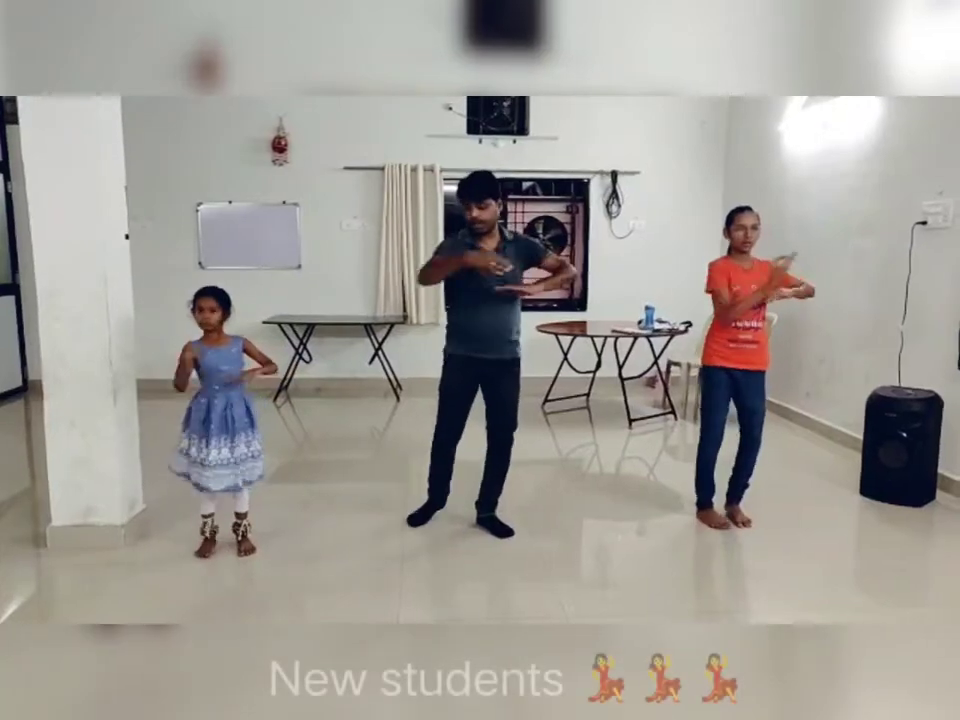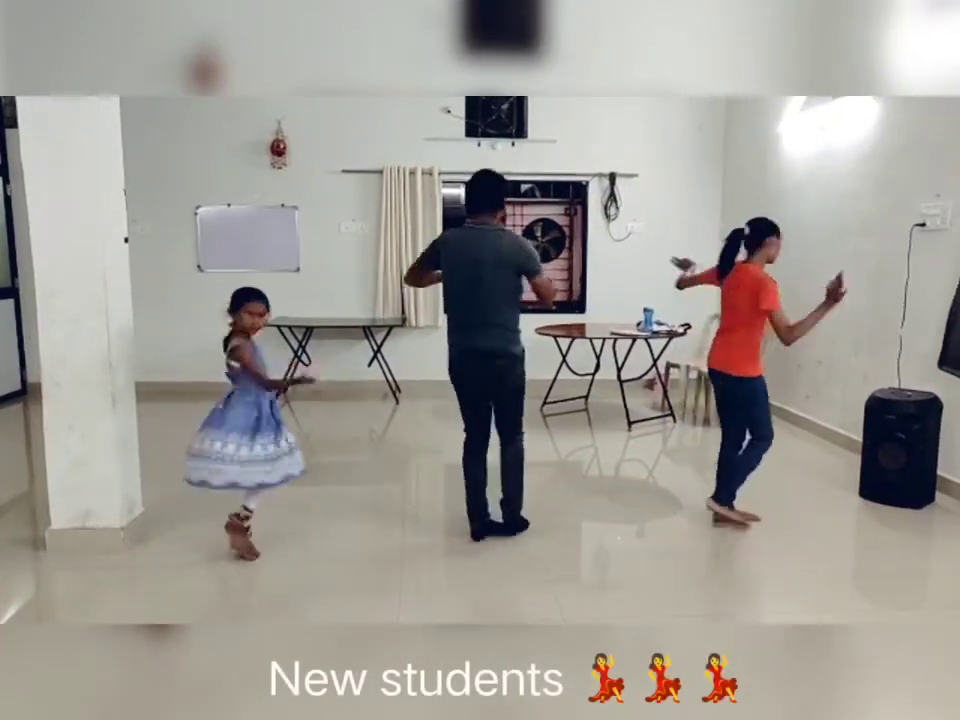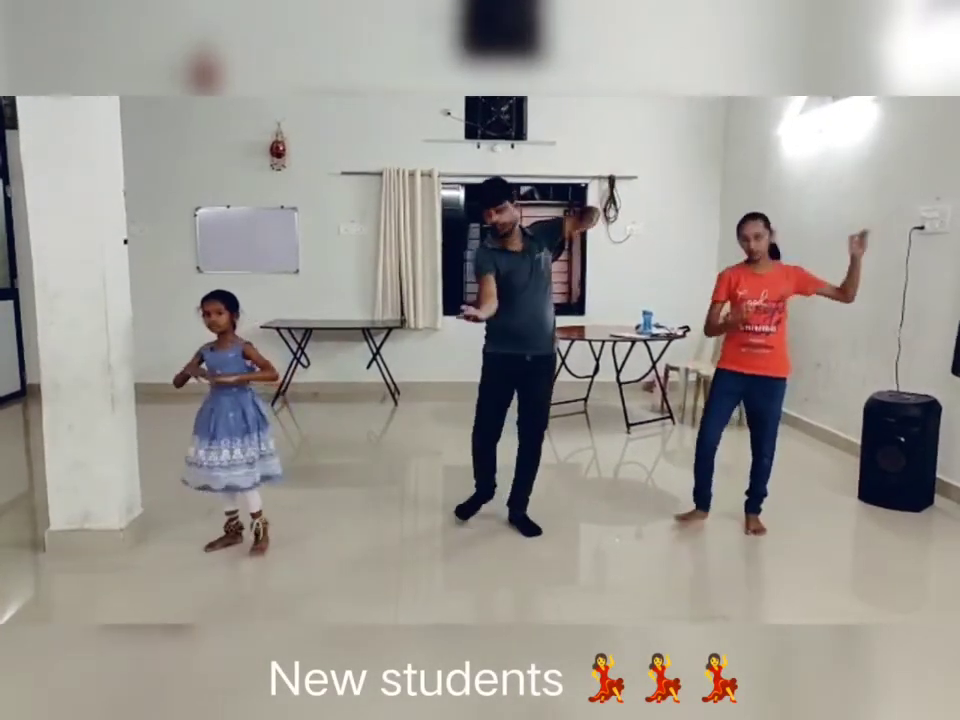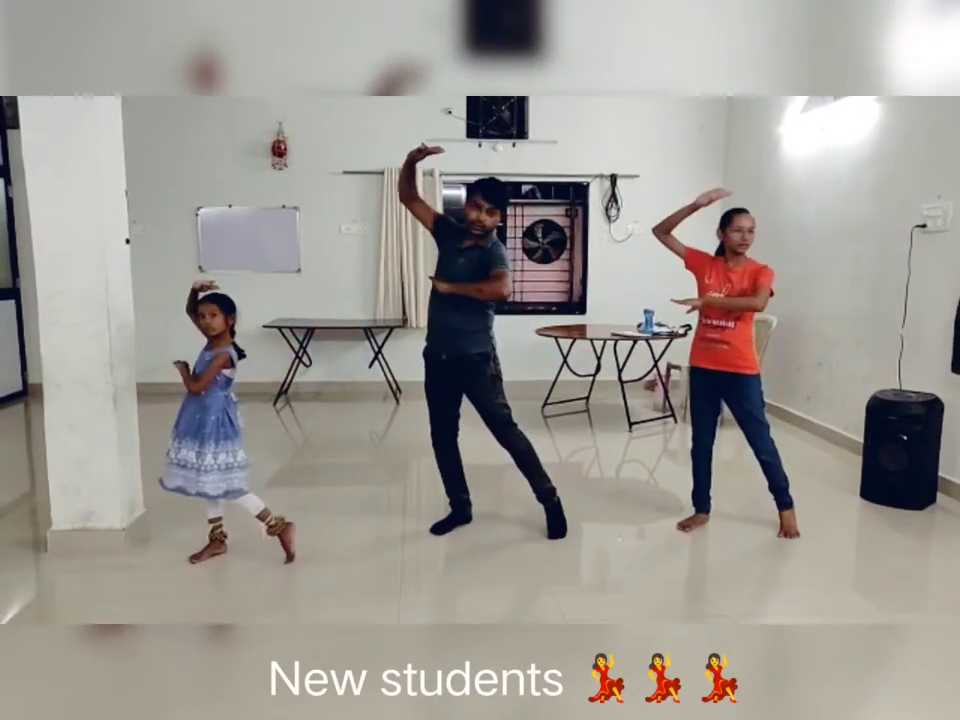
dt=1s
person 1, frame 1
left shoulder: (520, 245)
right shoulder: (456, 246)
left elbow: (567, 269)
right elbow: (426, 275)
left wrist: (534, 287)
right wrist: (469, 261)
left hip: (505, 359)
right hip: (462, 358)
left knee: (502, 436)
right knee: (447, 432)
left ankle: (488, 510)
right ankle: (435, 499)
person 1, frame 2
left shoulder: (448, 242)
right shoulder: (519, 246)
left elbow: (413, 278)
right elbow: (547, 296)
left hip: (463, 355)
right hip: (507, 354)
left knee: (476, 434)
right knee: (511, 433)
left ankle: (479, 518)
right ankle: (511, 514)
person 1, frame 3
left shoulder: (544, 235)
right shoulder: (486, 254)
left elbow: (588, 217)
right elbow: (490, 298)
left wrist: (582, 219)
right wrist: (478, 314)
left hip: (542, 356)
right hip: (501, 356)
left knee: (532, 435)
right knee: (485, 430)
left ankle: (518, 508)
right ankle: (483, 489)
person 1, frame 4
left shoulder: (493, 252)
right shoulder: (450, 234)
left elbow: (502, 288)
right elbow: (407, 196)
left wrist: (452, 286)
right wrist: (412, 160)
left hip: (476, 357)
right hip: (437, 356)
left knee: (506, 431)
right knee: (442, 436)
left ankle: (550, 500)
right ankle: (460, 507)
person 2, frame 1
left shoulder: (767, 270)
right shoulder: (718, 268)
left elbow: (808, 290)
right elbow: (730, 310)
left wrist: (789, 288)
right wrist: (769, 281)
left hip: (753, 367)
right hip: (718, 365)
left knee: (751, 438)
right knee: (712, 436)
left ankle: (733, 502)
right ankle: (704, 504)
person 2, frame 2
left shoulder: (730, 271)
right shoulder: (764, 283)
left elbow: (684, 283)
right elbow: (787, 336)
left wrist: (687, 269)
right wrist: (826, 305)
left hip: (720, 366)
right hip: (744, 371)
left knee: (733, 436)
right knee: (761, 438)
left ankle: (725, 502)
right ankle: (722, 498)
person 2, frame 3
left shoulder: (792, 275)
right shoulder: (729, 276)
left elbow: (846, 295)
right elbow: (710, 326)
left wrist: (855, 258)
right wrist: (733, 321)
left hip: (771, 375)
right hip: (731, 372)
left knee: (763, 447)
right knee: (707, 437)
left ankle: (753, 510)
right ankle: (701, 504)
person 2, frame 4
left shoulder: (760, 271)
right shoulder: (704, 264)
left elbow: (758, 303)
right elbow: (660, 232)
left wrist: (707, 300)
right wrist: (697, 205)
left hip: (741, 371)
right hip: (703, 368)
left knee: (761, 442)
right knee: (701, 442)
left ankle: (786, 507)
right ankle: (701, 508)
person 3, frame 1
left shoulder: (239, 344)
right shoulder: (193, 349)
left elbow: (271, 365)
right elbow: (180, 386)
left wrist: (254, 371)
right wrist: (186, 364)
left hip: (237, 413)
right hip: (207, 414)
left knee: (241, 474)
right knee: (206, 475)
left ankle: (242, 532)
right ankle: (208, 533)
person 3, frame 2
left shoulder: (238, 344)
right shoulder: (241, 348)
right elbow: (266, 381)
right wrist: (292, 381)
left hip: (260, 414)
right hip: (244, 416)
left knee: (253, 475)
right knee: (255, 478)
left ankle: (240, 522)
right ankle: (240, 522)
person 3, frame 3
left shoulder: (243, 348)
right shoulder: (205, 352)
left elbow: (273, 374)
right elbow: (177, 383)
left wrist: (236, 378)
right wrist: (191, 372)
left hip: (243, 417)
right hip: (216, 418)
left knee: (244, 480)
right knee: (222, 478)
left ankle: (260, 525)
right ankle: (234, 529)
person 3, frame 4
left shoulder: (224, 355)
right shoulder: (211, 342)
left elbow: (195, 387)
right elbow: (190, 311)
left wrist: (183, 369)
right wrist: (195, 292)
left hip: (216, 422)
right hip: (201, 420)
left knee: (227, 485)
right knee: (211, 483)
left ankle: (280, 526)
right ankle: (217, 539)
